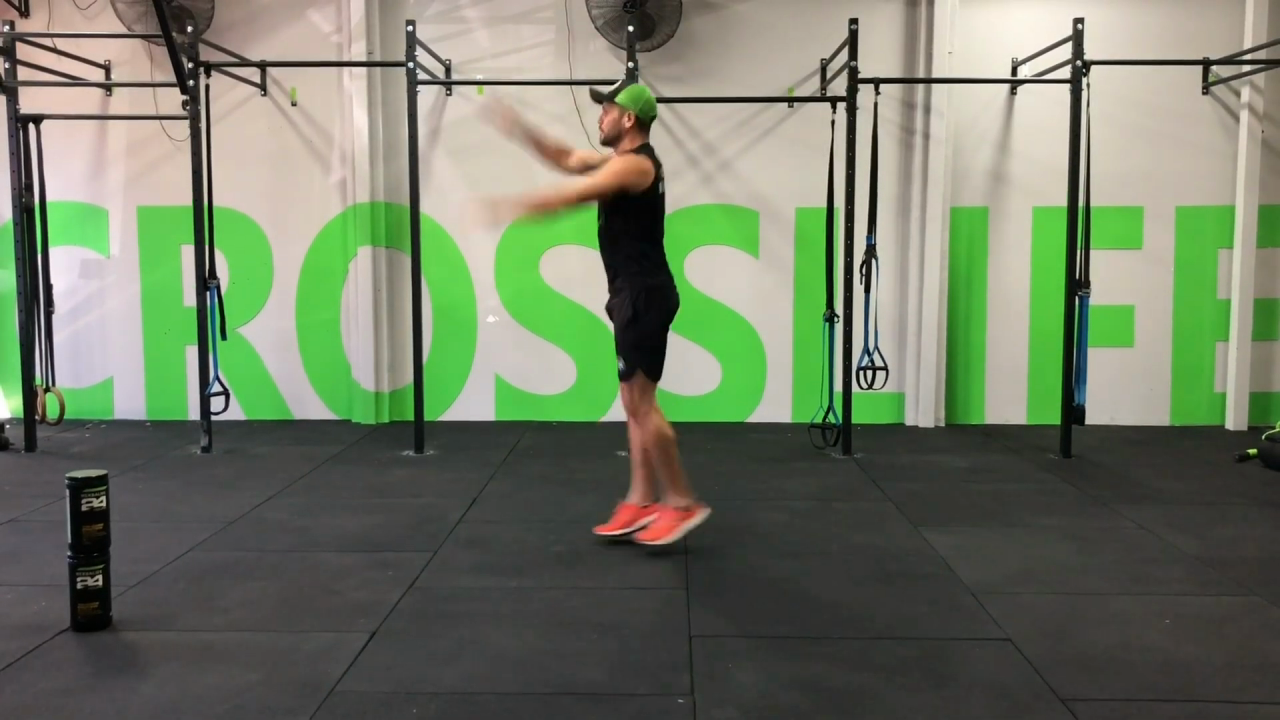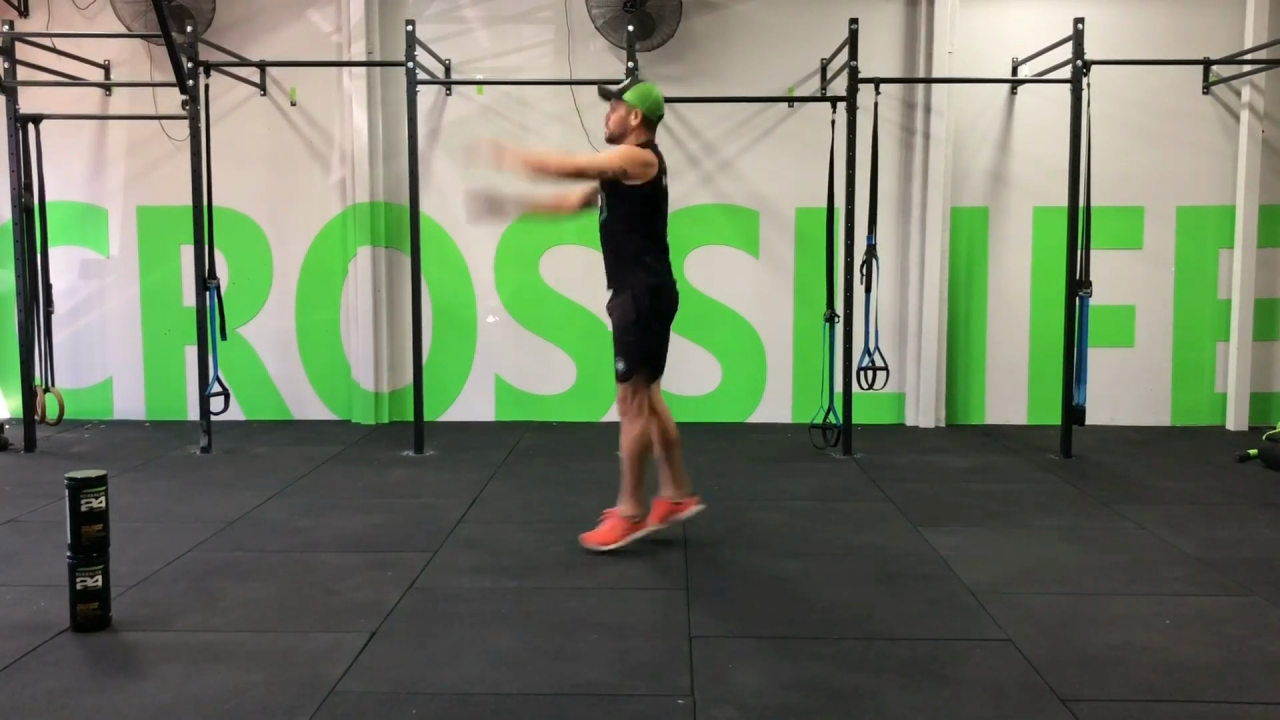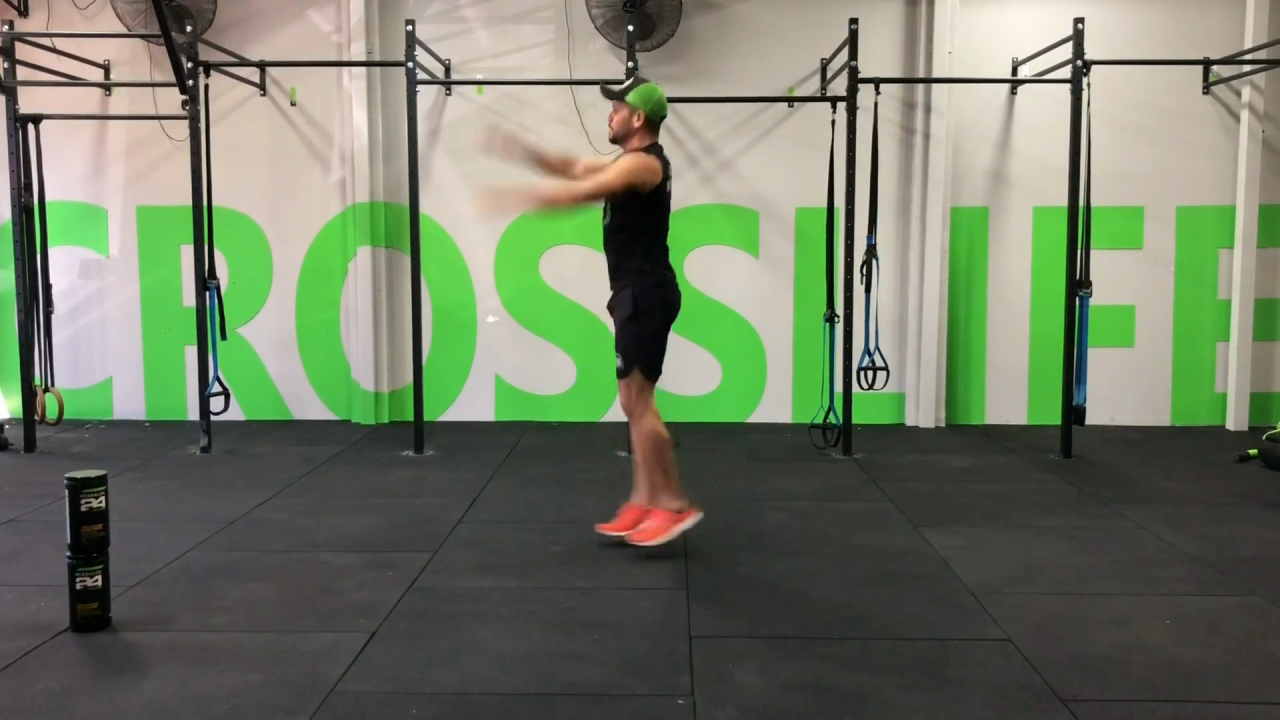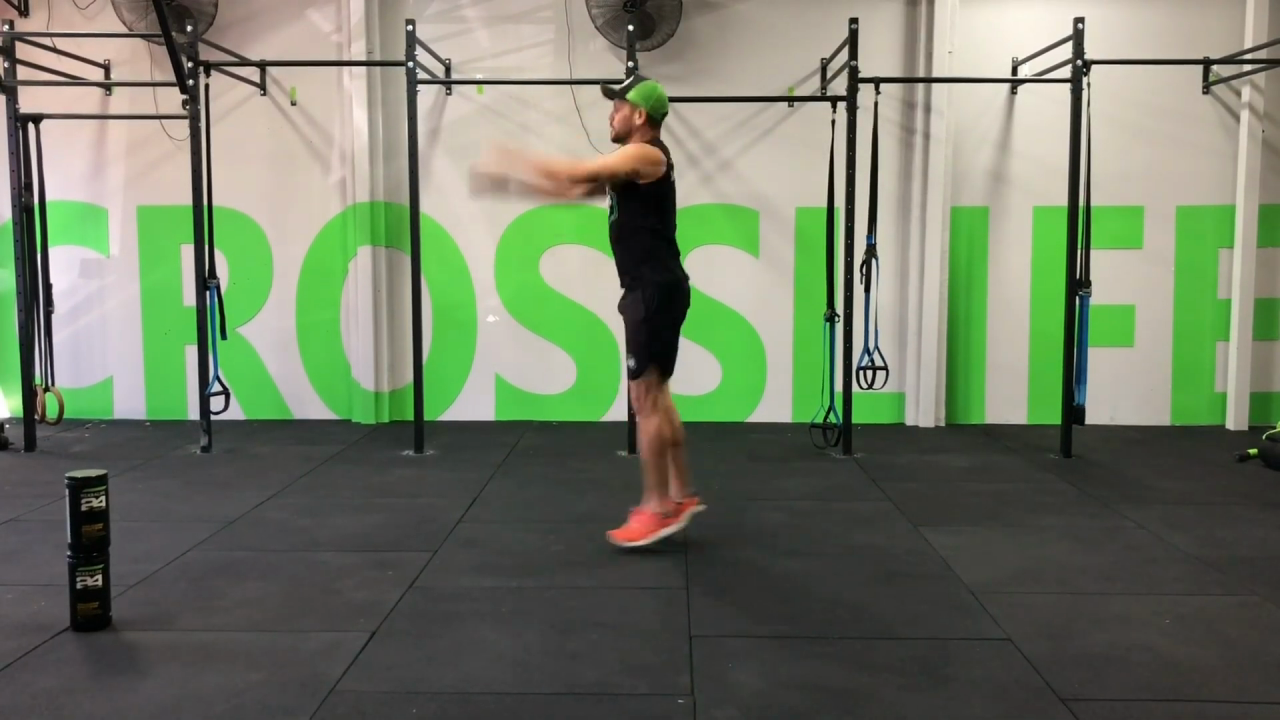
dt=0.5s
person 1, frame 1
left shoulder: (635, 164)
right shoulder: (621, 163)
left elbow: (570, 196)
right elbow: (563, 162)
left wrist: (512, 206)
right wrist: (517, 126)
left hip: (644, 298)
right hip: (634, 297)
left knee: (639, 401)
right knee: (636, 402)
left ankle: (677, 504)
right ankle: (643, 500)
person 1, frame 2
left shoulder: (638, 158)
right shoulder: (626, 172)
left elbow: (566, 165)
right elbow: (571, 203)
left wrist: (511, 156)
right wrist: (511, 206)
left hip: (644, 297)
right hip: (637, 295)
left knee: (633, 405)
right knee: (644, 400)
left ankle: (630, 512)
right ankle: (676, 494)
person 1, frame 3
left shoulder: (643, 163)
right shoulder: (629, 161)
left elbow: (576, 193)
right elbow: (569, 166)
left wrist: (516, 198)
right wrist: (516, 148)
left hip: (646, 297)
right hip: (636, 296)
left knee: (636, 403)
right knee: (635, 402)
left ankle: (669, 504)
right ankle: (644, 500)
person 1, frame 4
left shoulder: (644, 155)
right shoulder: (634, 163)
left elbow: (572, 172)
right elbow: (574, 187)
left wrist: (512, 165)
right wrist: (513, 174)
left hip: (656, 293)
right hip: (648, 292)
left knee: (648, 402)
right knee: (653, 401)
left ankle: (659, 507)
right ankle: (678, 494)
